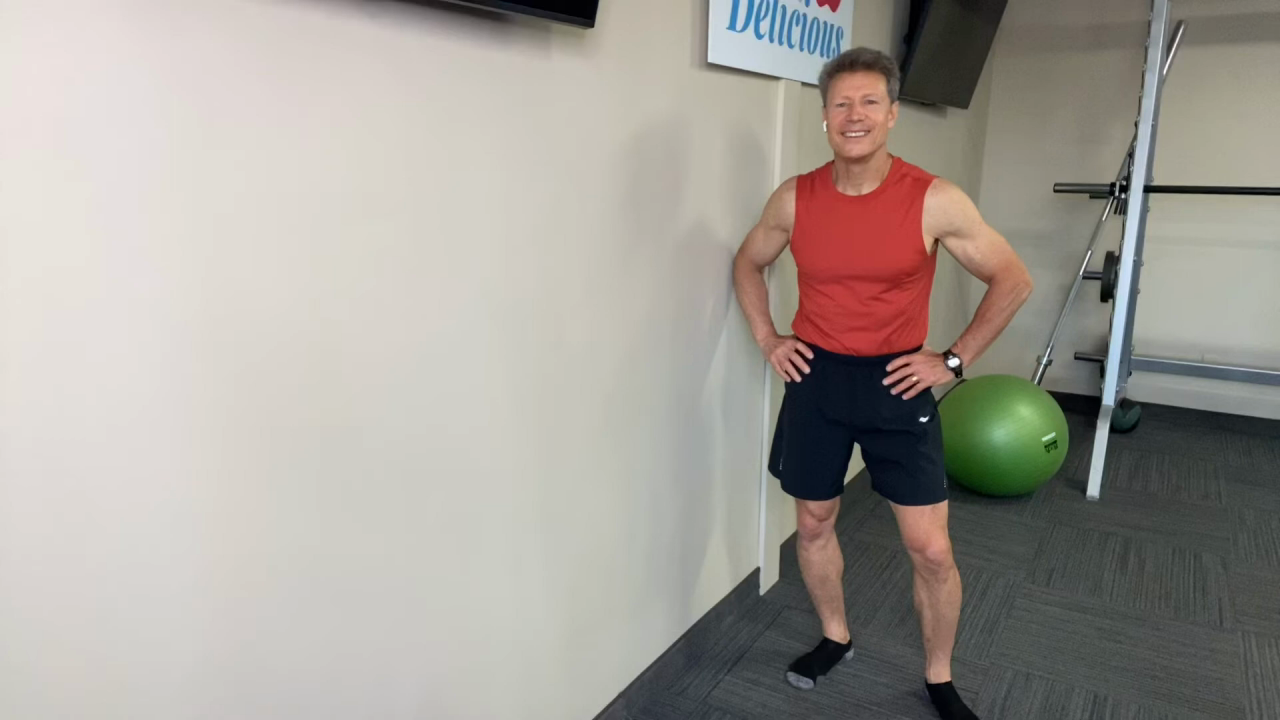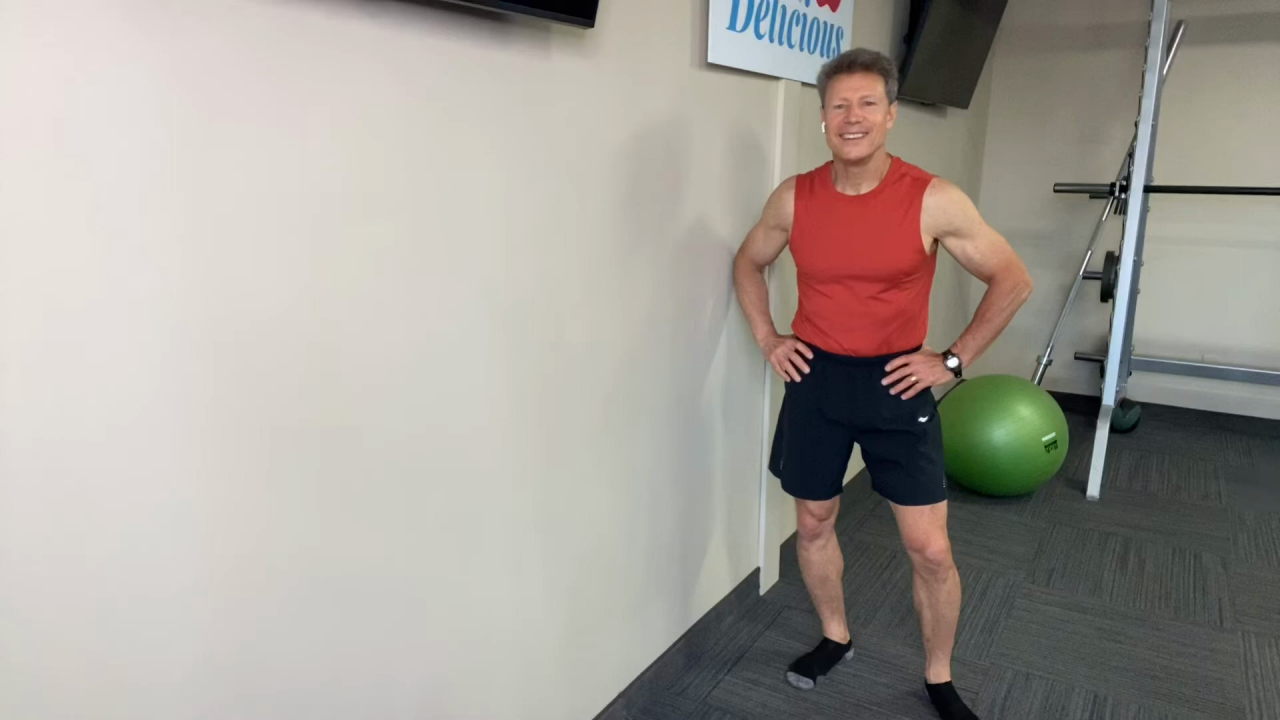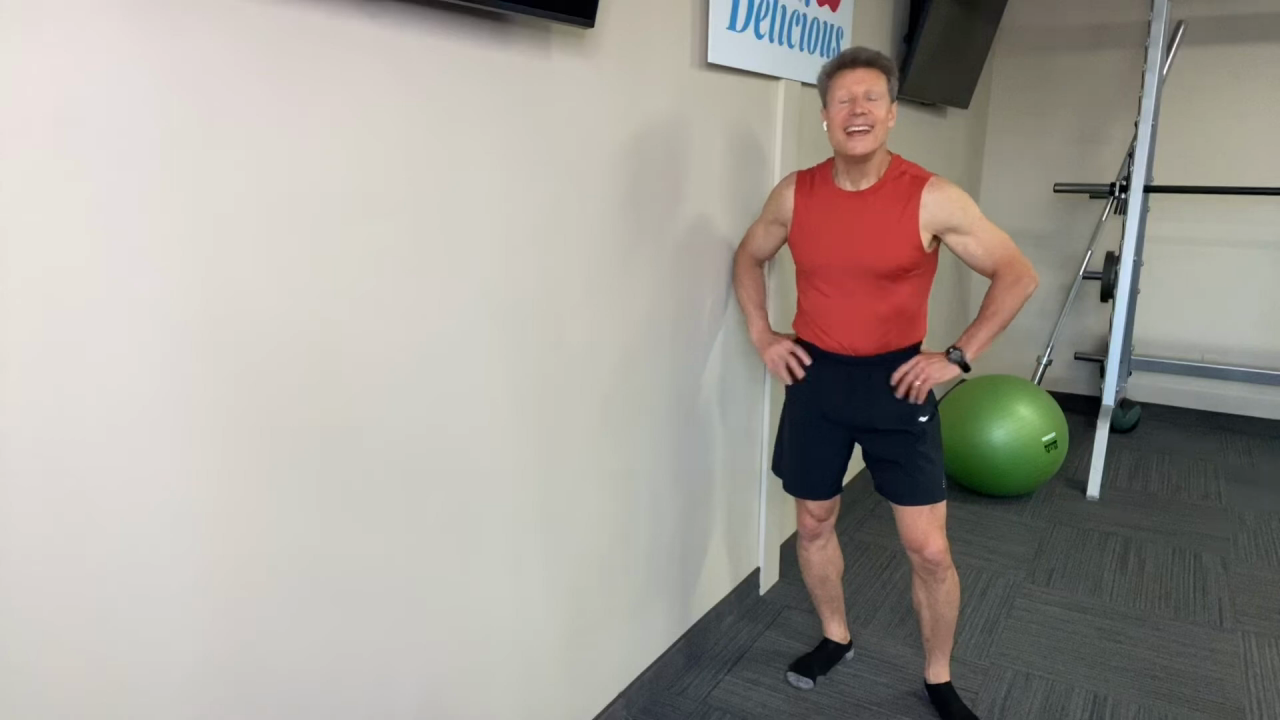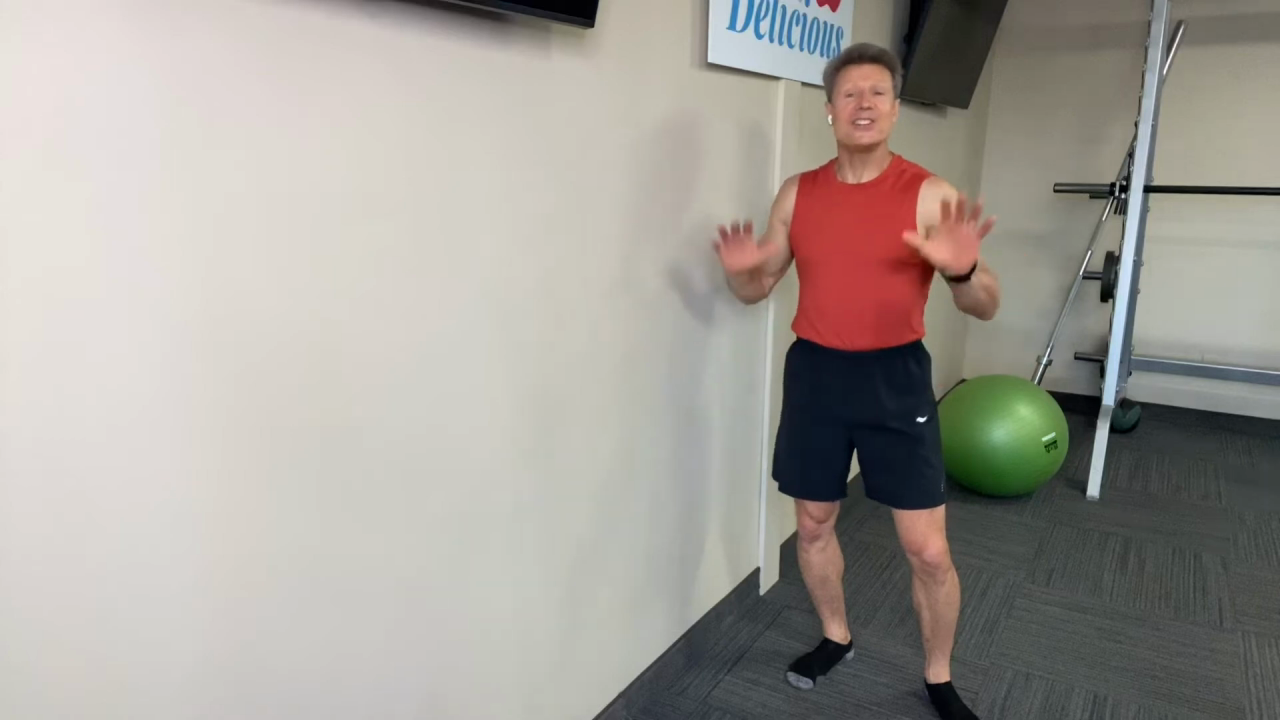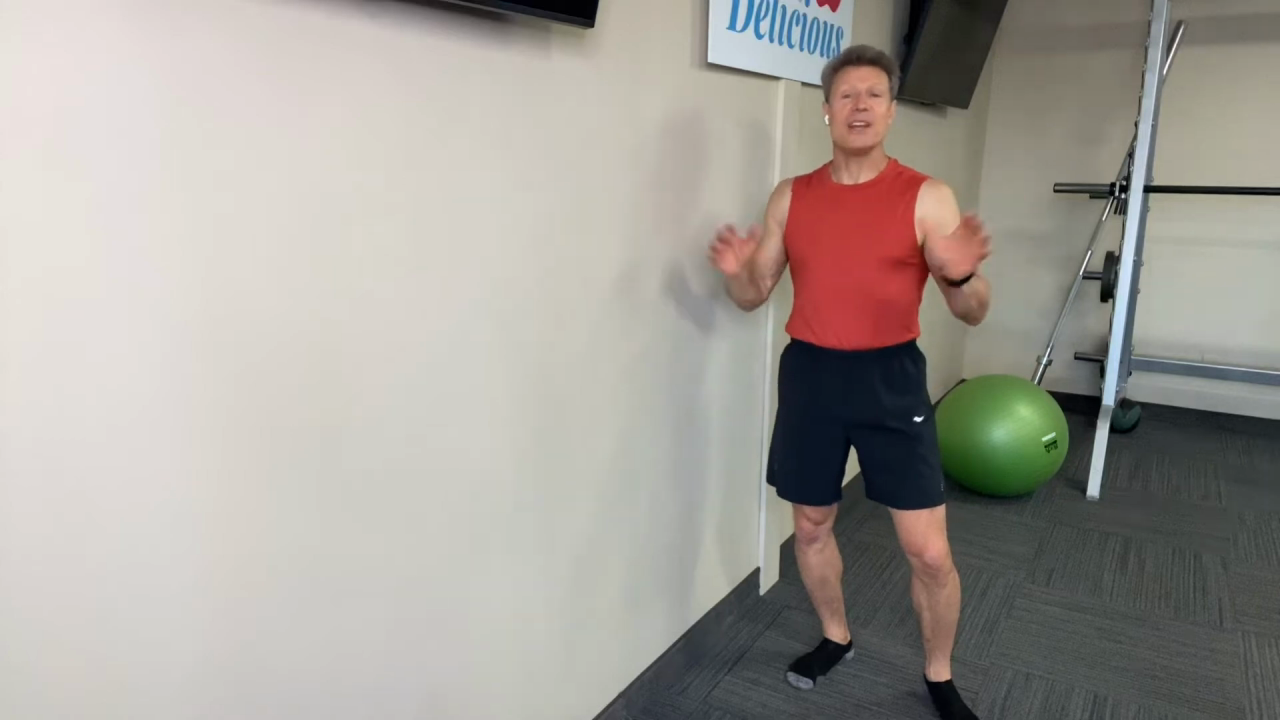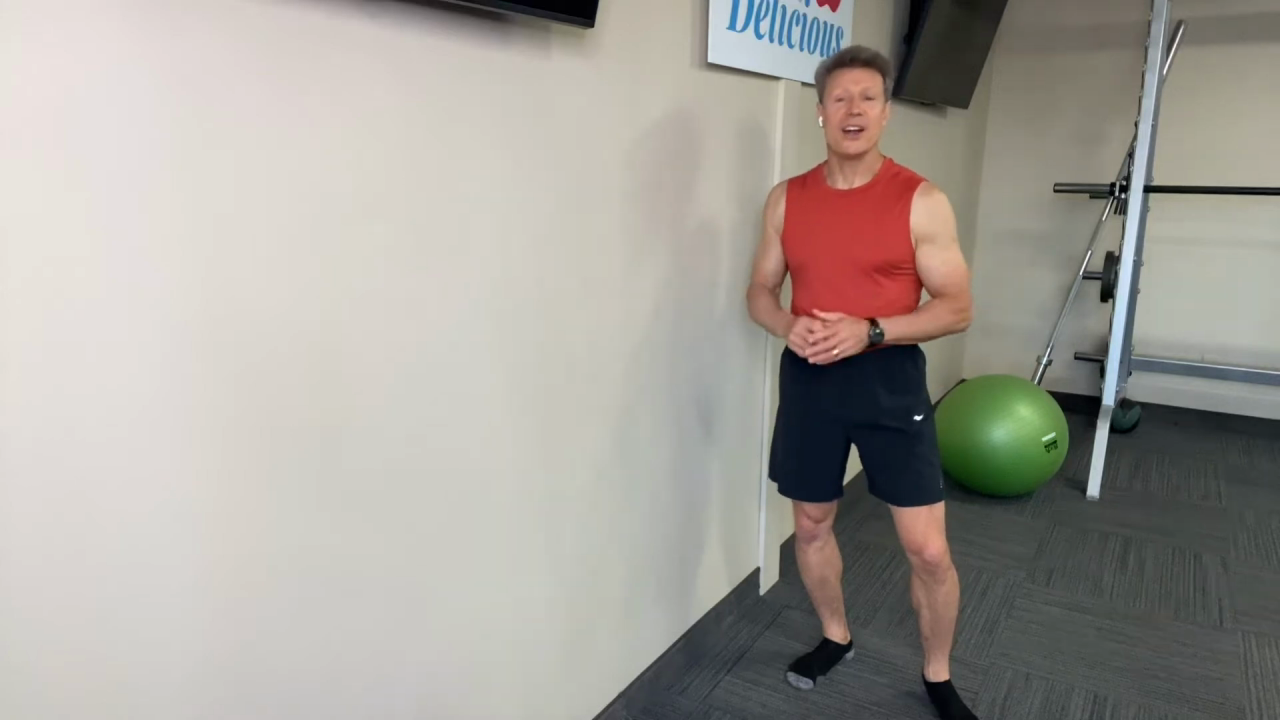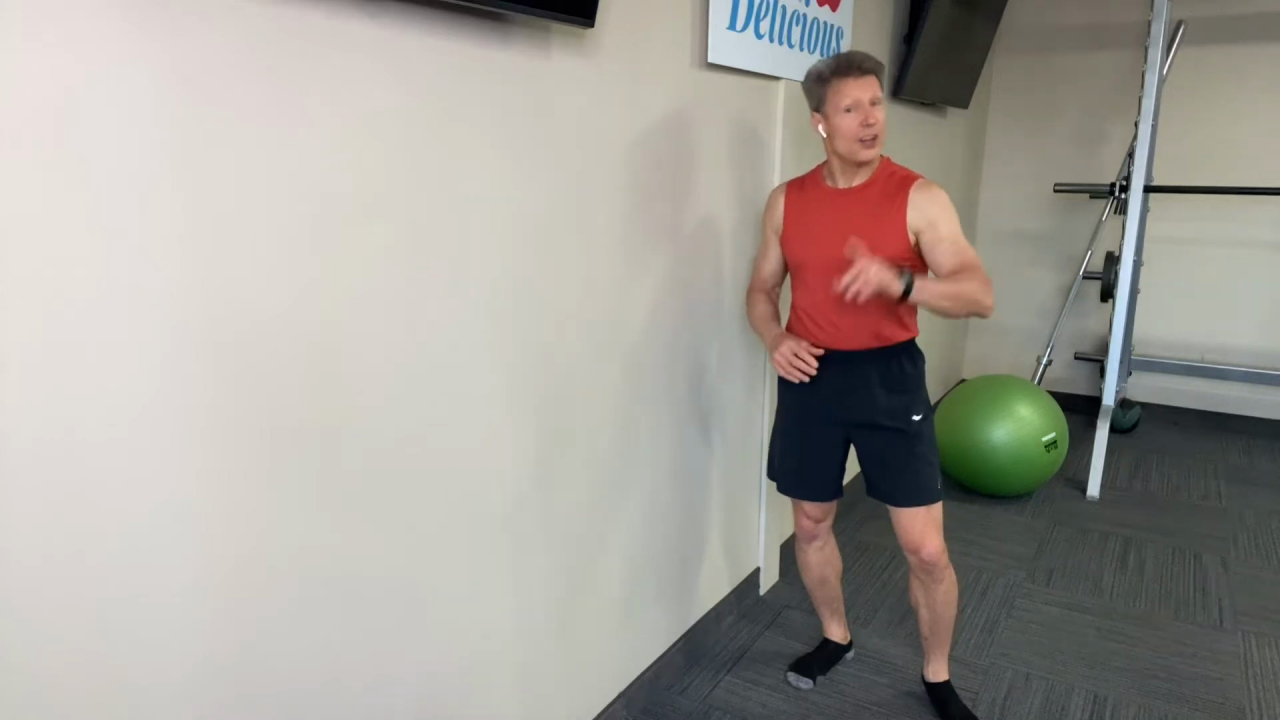
dt=0.3s
person 1, frame 1
left shoulder: (935, 200)
right shoulder: (794, 198)
left elbow: (1013, 281)
right elbow: (747, 264)
left wrist: (954, 359)
right wrist: (767, 338)
left hip: (896, 383)
right hip: (816, 379)
left knee: (931, 549)
right knee: (813, 522)
right ankle: (835, 637)
person 1, frame 2
left shoulder: (934, 200)
right shoulder: (793, 198)
left elbow: (1012, 281)
right elbow: (748, 263)
left wrist: (953, 359)
right wrist: (767, 338)
left hip: (896, 383)
right hip: (816, 378)
left knee: (931, 549)
right knee: (813, 523)
right ankle: (835, 636)
person 1, frame 3
left shoulder: (932, 197)
right shoulder: (794, 193)
left elbow: (1018, 276)
right elbow: (749, 257)
left wrist: (957, 356)
right wrist: (763, 331)
left hip: (898, 380)
right hip: (814, 376)
left knee: (928, 547)
right knee: (813, 522)
right ankle: (835, 637)
person 1, frame 4
left shoulder: (928, 193)
right shoulder: (798, 193)
left elbow: (984, 305)
right elbow: (762, 284)
left wrist: (961, 269)
right wrist: (742, 270)
left hip: (895, 378)
right hip: (814, 373)
left knee: (928, 550)
right knee: (813, 523)
right ankle: (835, 636)
person 1, frame 5
left shoulder: (927, 197)
right shoulder: (791, 196)
left elbow: (972, 312)
right elbow: (754, 296)
left wrist: (961, 276)
right wrist: (737, 274)
left hip: (891, 378)
right hip: (809, 375)
left knee: (930, 552)
right knee: (810, 526)
right ankle: (835, 637)
person 1, frame 6
left shoulder: (922, 201)
right shoulder: (787, 198)
left elbow: (957, 309)
right elbow: (760, 291)
left wrist: (869, 331)
right wrist: (789, 327)
left hip: (890, 379)
right hip: (809, 379)
left knee: (928, 550)
right knee: (810, 525)
right ankle: (836, 637)
person 1, frame 7
left shoulder: (917, 197)
right shoulder: (786, 199)
left elbow: (978, 294)
right elbow: (762, 288)
left wrist: (899, 283)
right wrist: (775, 338)
left hip: (889, 377)
right hip: (810, 377)
left knee: (926, 549)
right knee: (810, 523)
right ankle: (835, 636)
